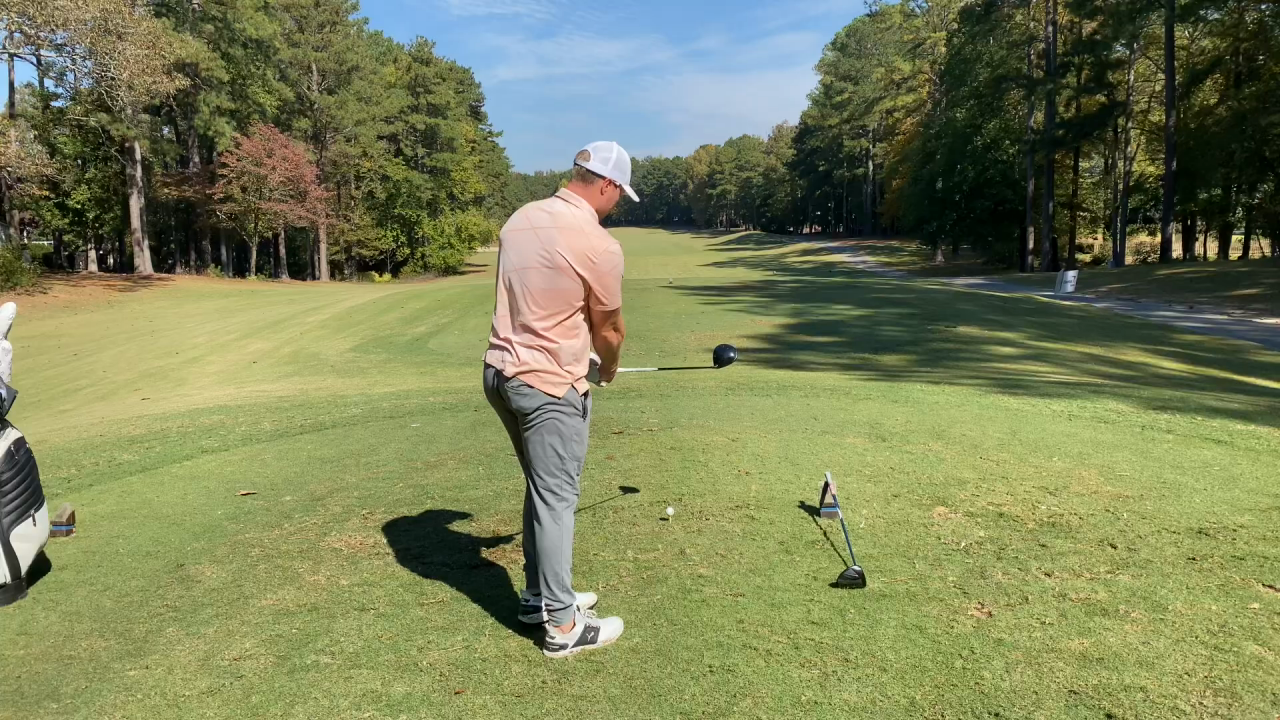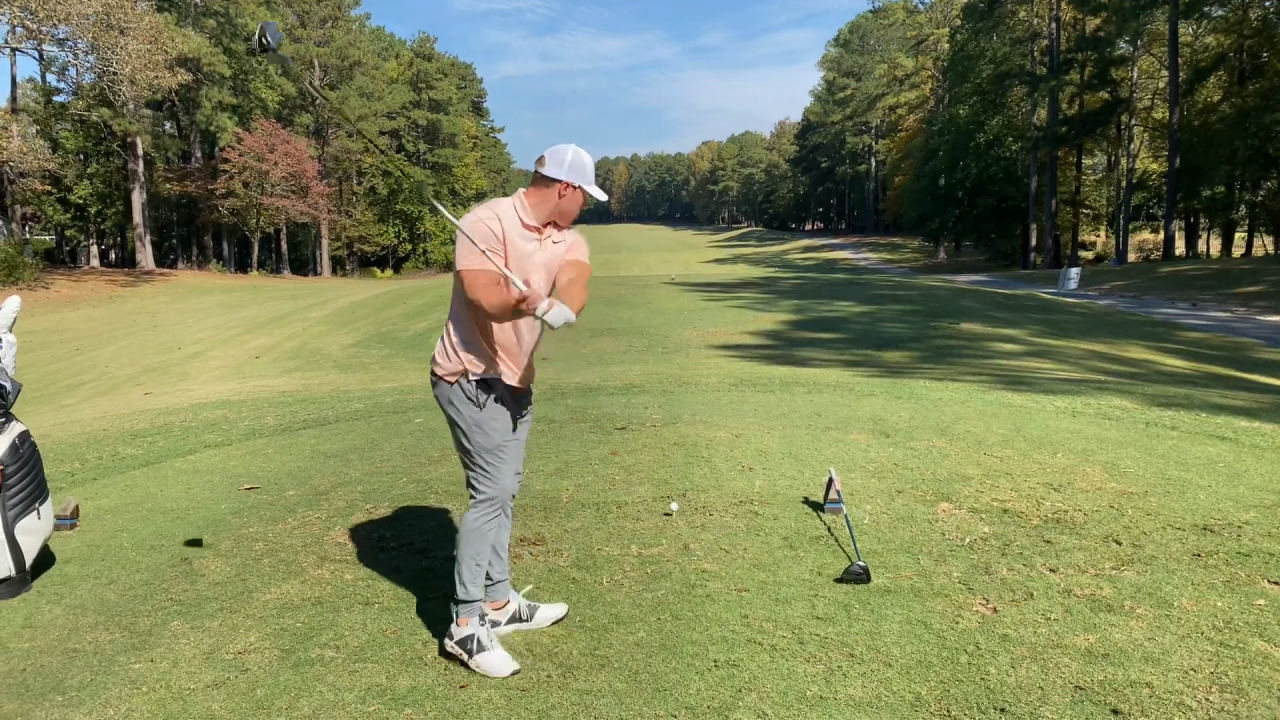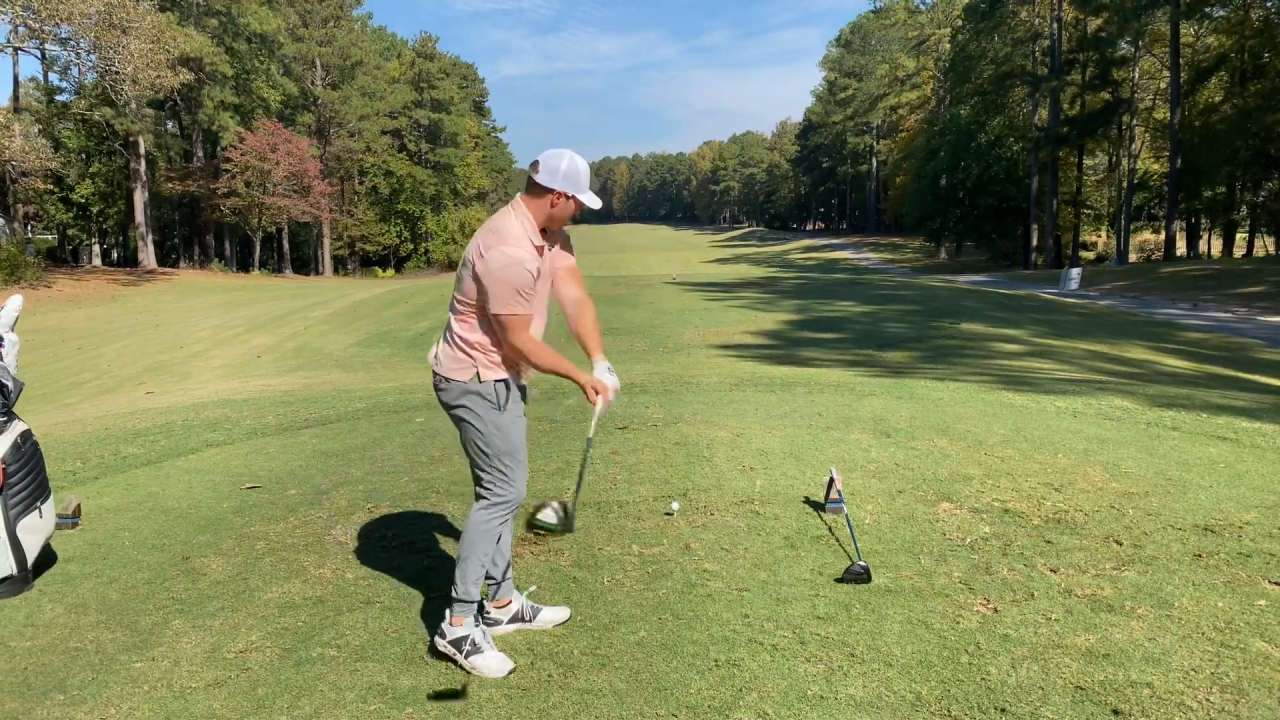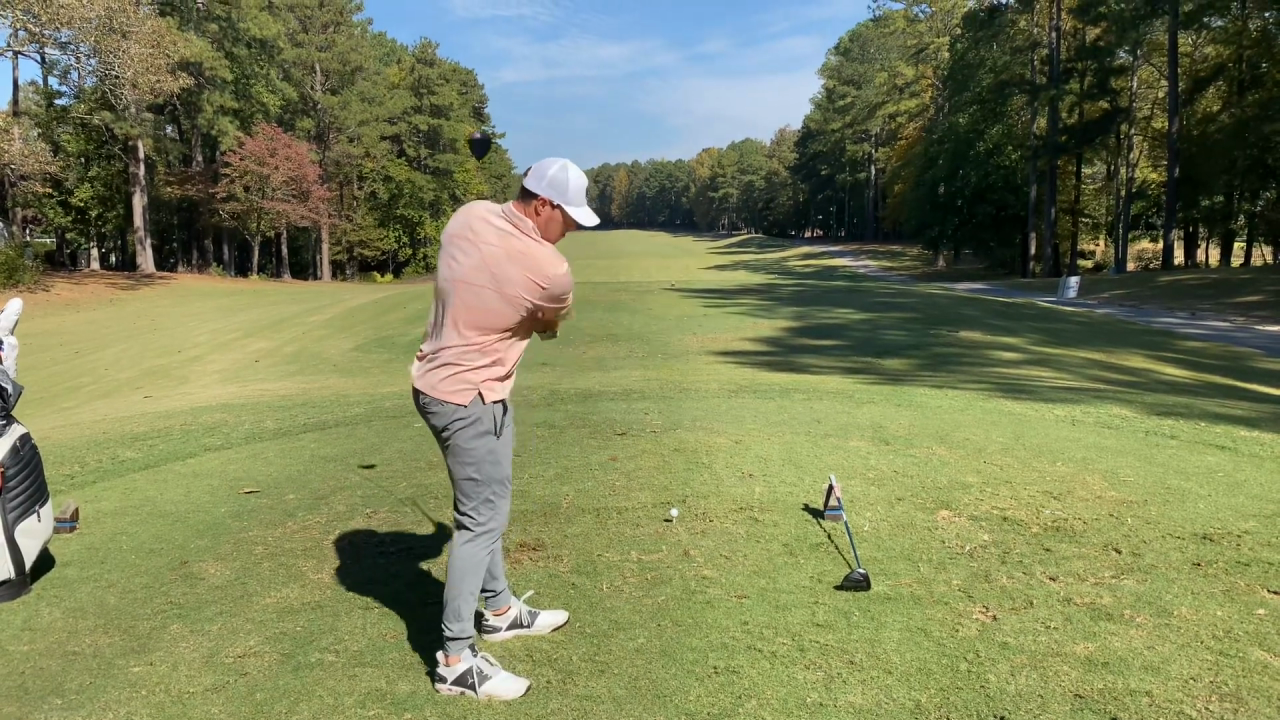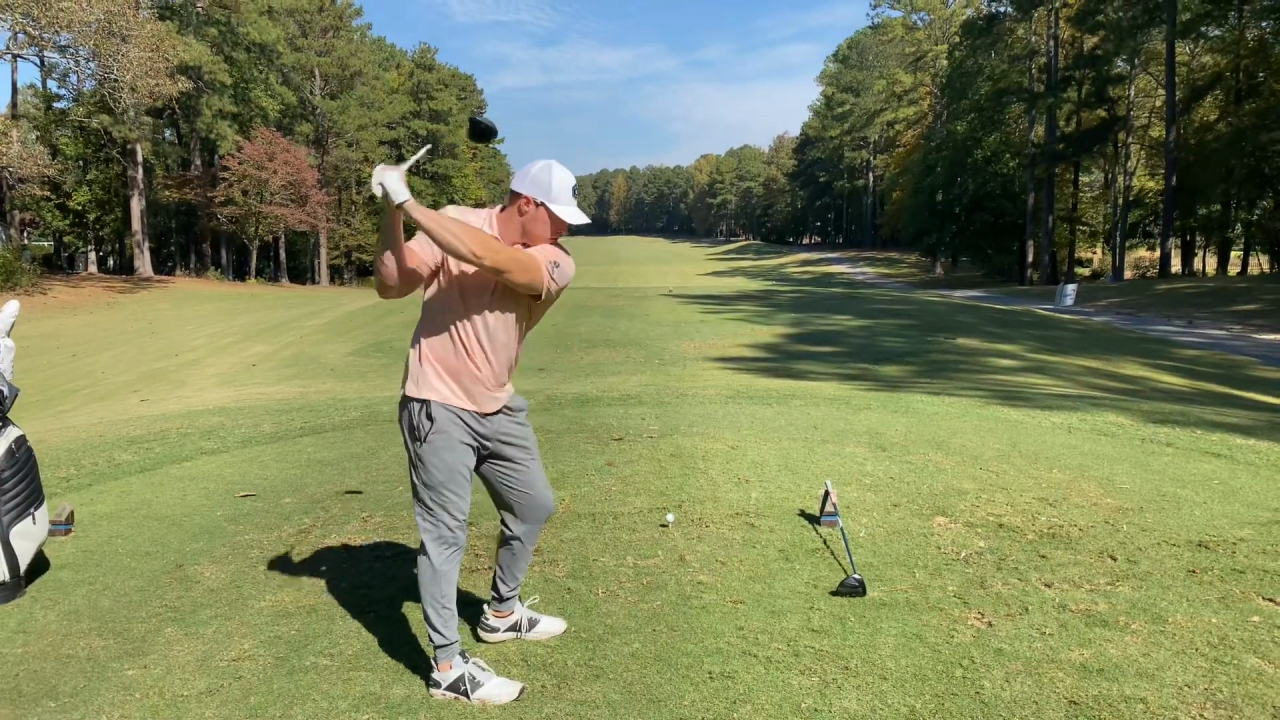
dt=0.7s
person 1, frame 1
left shoulder: (521, 218)
right shoulder: (599, 246)
right elbow: (608, 328)
right wrist: (609, 364)
left hip: (503, 373)
right hip: (550, 386)
left knee: (543, 488)
right knee: (557, 499)
left ankle: (538, 593)
right ankle: (564, 625)
person 1, frame 2
left shoulder: (569, 239)
right shoulder: (486, 219)
left elbow: (576, 285)
right elbow: (482, 298)
left wrist: (560, 306)
right wrist: (528, 303)
left hip: (514, 382)
right hip: (470, 378)
left knee: (501, 489)
right knee: (491, 490)
left ankle: (499, 602)
right ankle: (465, 624)
person 1, frame 3
left shoulder: (549, 234)
right shoulder: (508, 252)
left elbow: (575, 294)
right elbow: (522, 345)
left wrist: (600, 362)
right wrist: (583, 381)
left hip: (487, 377)
right hip: (478, 379)
left knee: (498, 491)
right knee: (502, 492)
left ankle: (501, 602)
right ankle: (459, 620)
person 1, frame 4
left shoulder: (469, 216)
right shoulder: (550, 269)
right elbow: (555, 319)
left hip: (437, 385)
right hip: (472, 400)
left knee: (483, 509)
right knee: (483, 520)
left ankle: (498, 609)
right ankle: (456, 660)
person 1, frame 5
left shoulder: (556, 265)
right shoulder: (453, 221)
left elbow: (488, 256)
right elbow: (391, 285)
left wrist: (411, 206)
right wrist: (391, 214)
left hip: (499, 408)
right hip: (437, 406)
left knee: (532, 508)
right knee: (445, 531)
left ankle: (503, 611)
right ankle: (448, 666)
